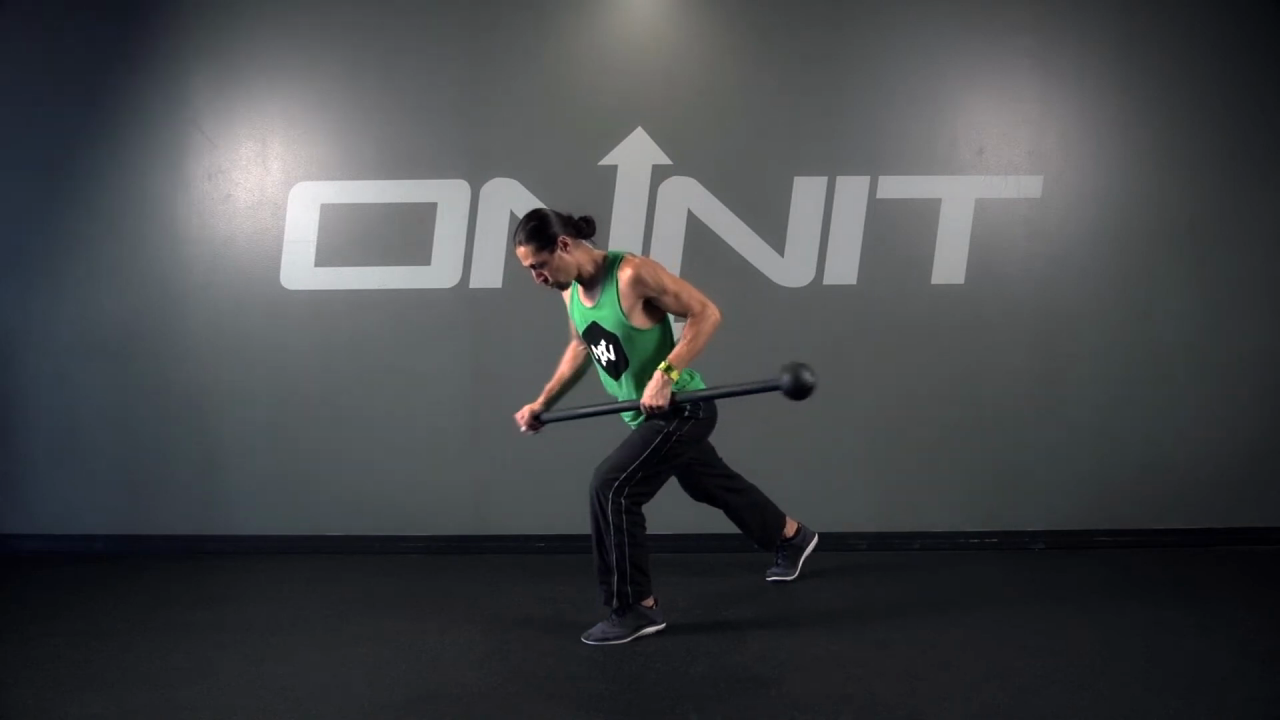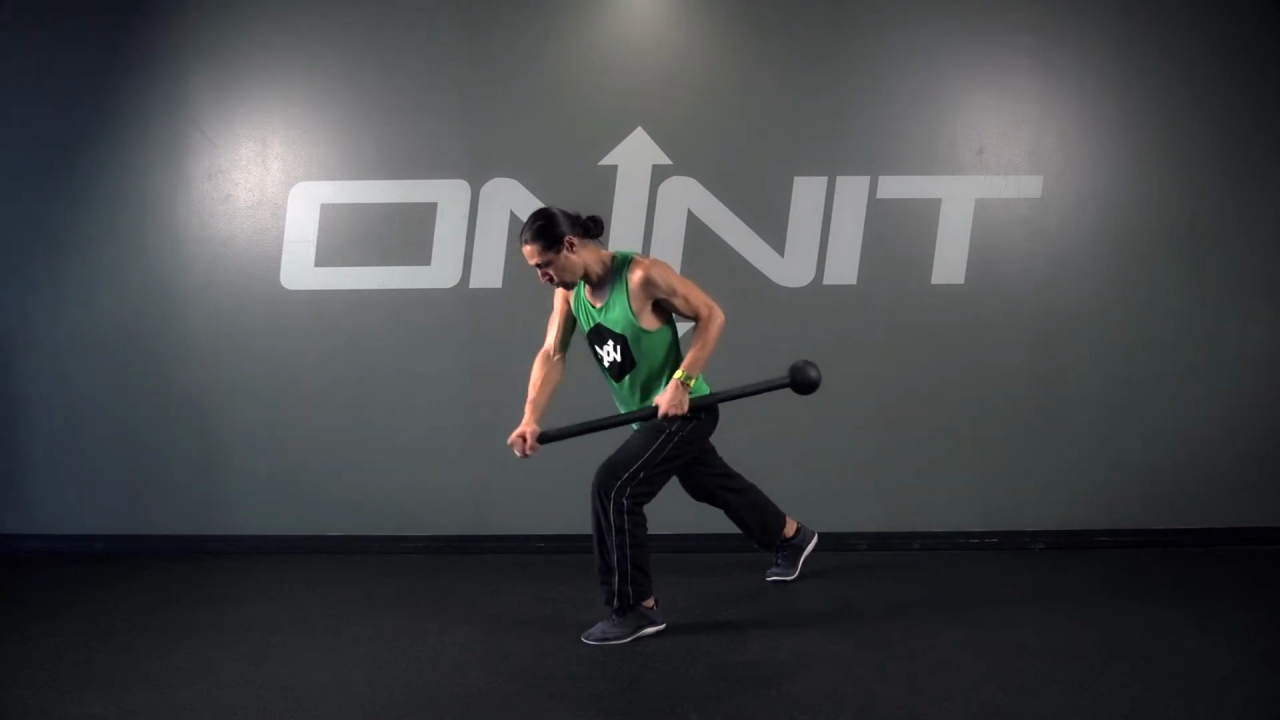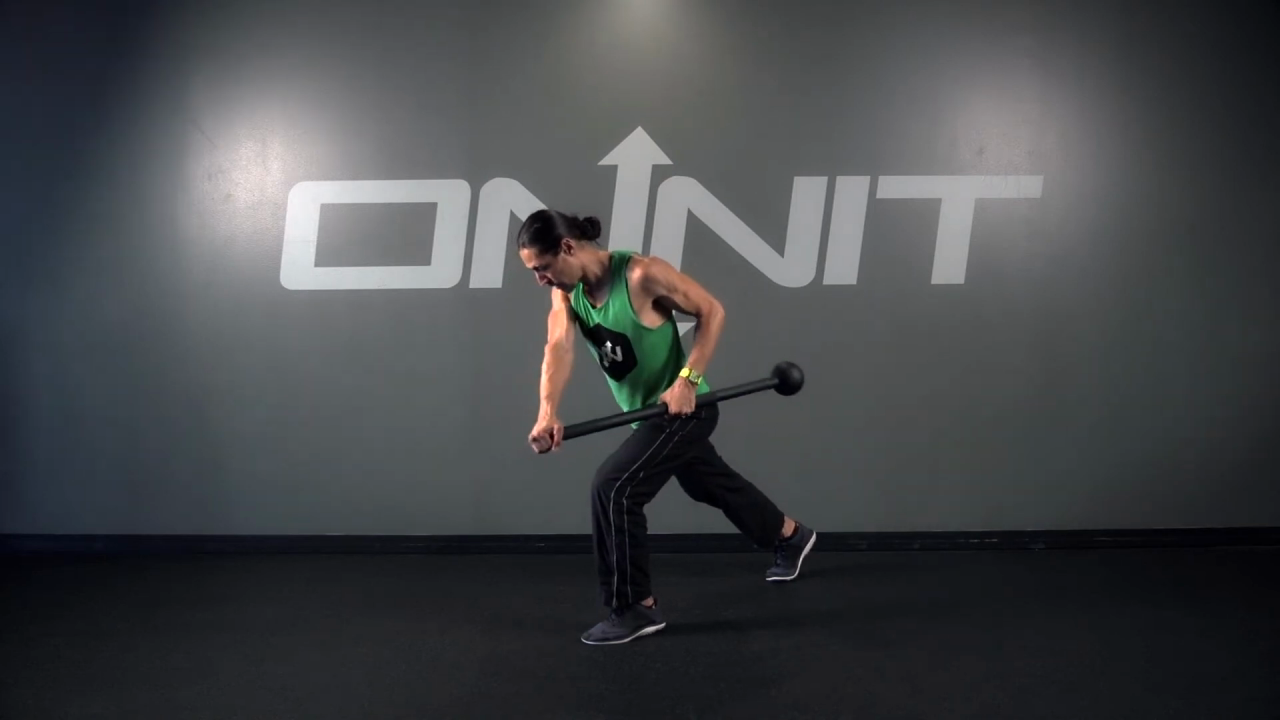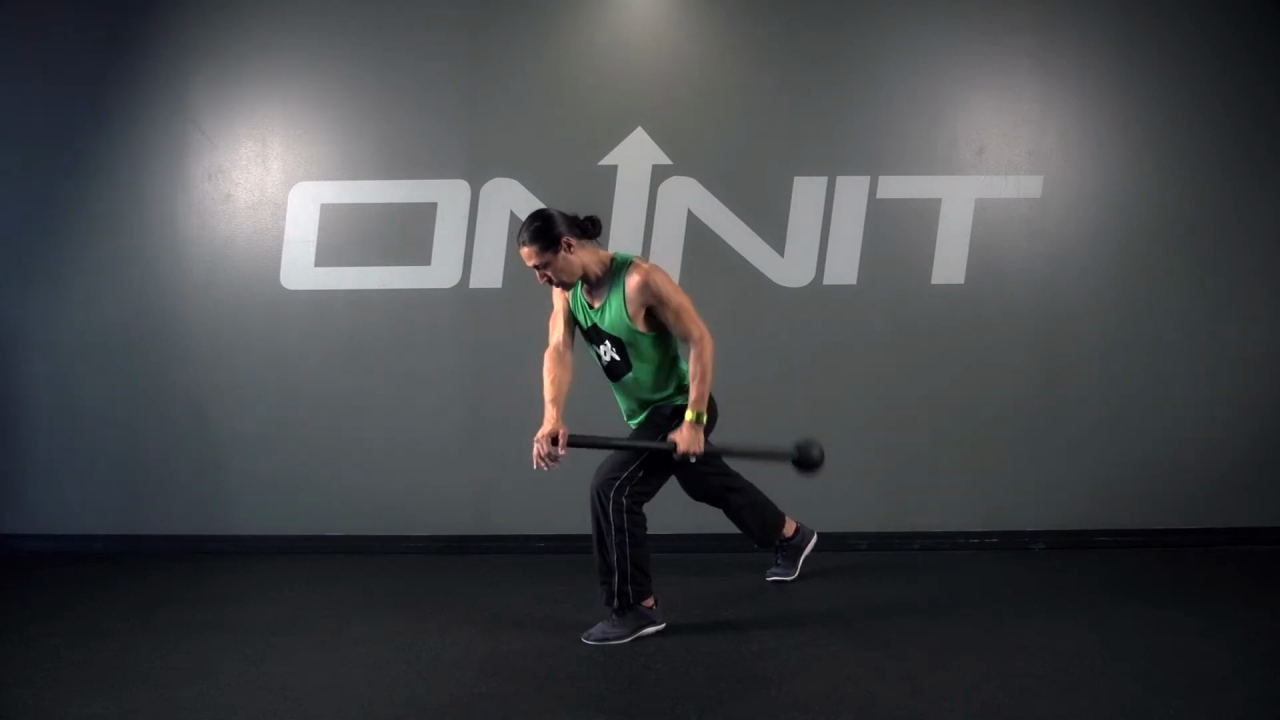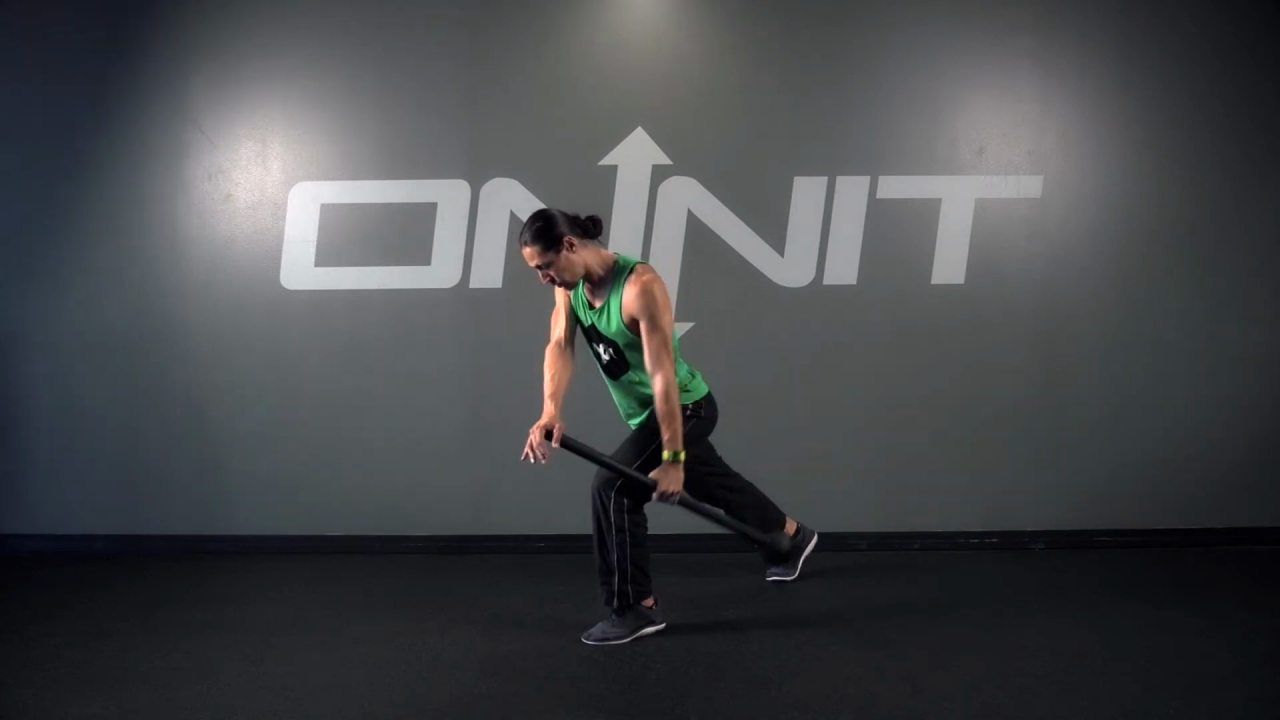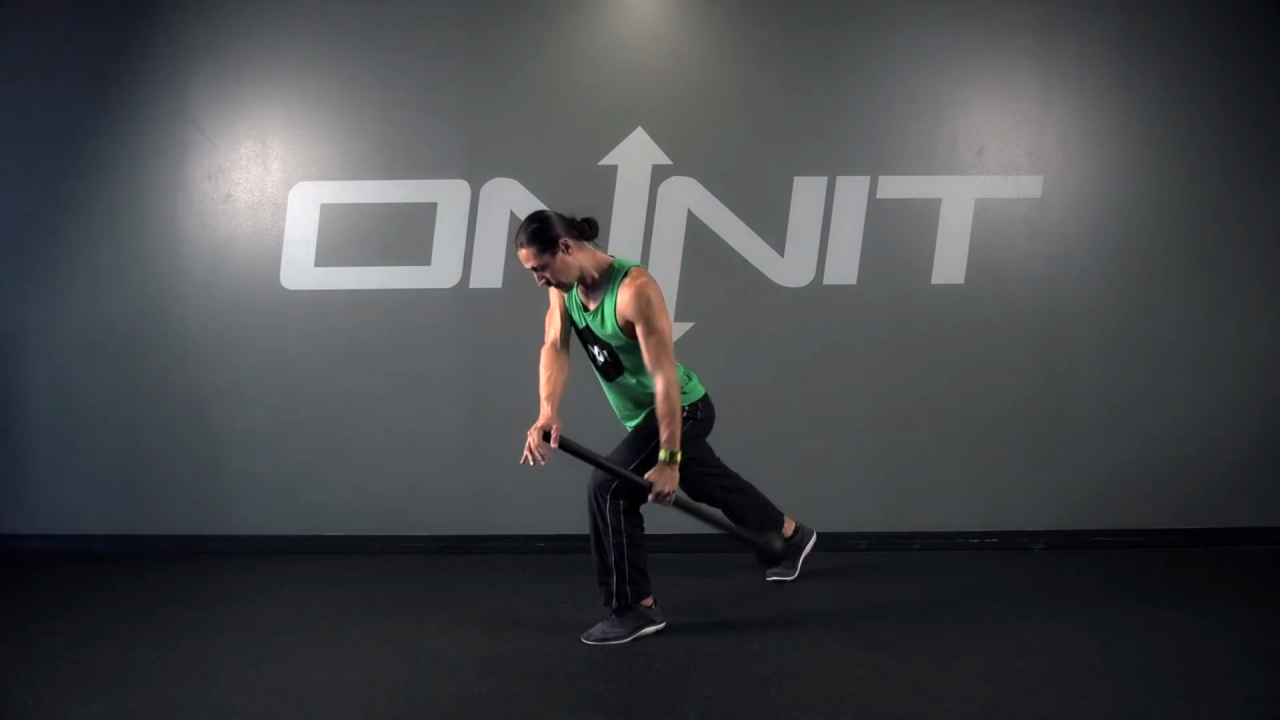
dt=0.4s
person 1, frame 1
left shoulder: (632, 274)
right shoulder: (571, 290)
left elbow: (706, 313)
right elbow: (580, 348)
left wrist: (665, 374)
right wrist: (544, 400)
left hip: (682, 408)
right hip: (654, 415)
left knee: (611, 487)
right knee: (711, 485)
left ankle: (636, 609)
right ankle: (792, 538)
person 1, frame 2
left shoulder: (642, 275)
right shoulder: (568, 291)
left elbow: (712, 315)
right elbow: (552, 354)
left wrist: (681, 382)
right wrist: (531, 417)
left hip: (684, 409)
right hip: (649, 415)
left knee: (613, 488)
right knee: (713, 485)
left ankle: (637, 609)
right ankle: (793, 537)
person 1, frame 3
left shoulder: (641, 274)
right shoulder: (566, 291)
left elbow: (712, 311)
right elbow: (559, 348)
left wrist: (687, 380)
right wrist: (548, 412)
left hip: (683, 407)
right hip: (650, 411)
left knee: (613, 487)
right knee: (710, 484)
left ankle: (636, 608)
right ankle: (791, 536)
person 1, frame 4
left shoulder: (640, 279)
right shoulder: (567, 288)
left elbow: (699, 341)
right elbow: (559, 350)
left wrist: (695, 421)
right wrist: (553, 417)
left hip: (679, 407)
right hip: (649, 411)
left knee: (612, 487)
right knee: (710, 483)
left ankle: (637, 608)
right ankle: (792, 536)
person 1, frame 5
left shoulder: (640, 286)
right shoulder: (569, 285)
left elbow: (664, 376)
right elbow: (560, 347)
left wrist: (673, 459)
right wrist: (550, 411)
left hip: (685, 408)
right hip: (646, 413)
left knee: (613, 487)
right knee: (712, 484)
left ankle: (636, 608)
right ankle: (792, 536)
person 1, frame 6
left shoulder: (634, 289)
right shoulder: (563, 288)
left elbow: (667, 376)
right elbow: (555, 349)
left wrist: (668, 462)
right wrist: (547, 412)
left hip: (680, 412)
right hip: (644, 415)
left knee: (609, 489)
right knee: (710, 486)
left ankle: (635, 609)
right ankle: (792, 537)
